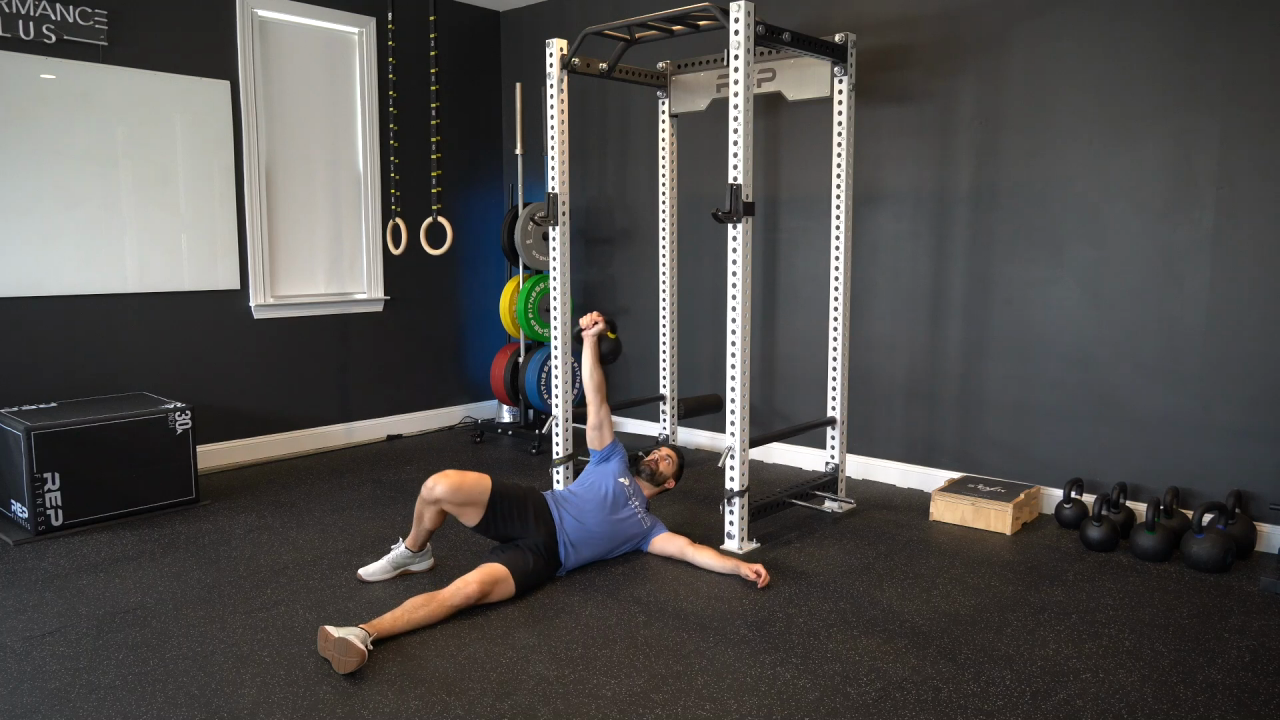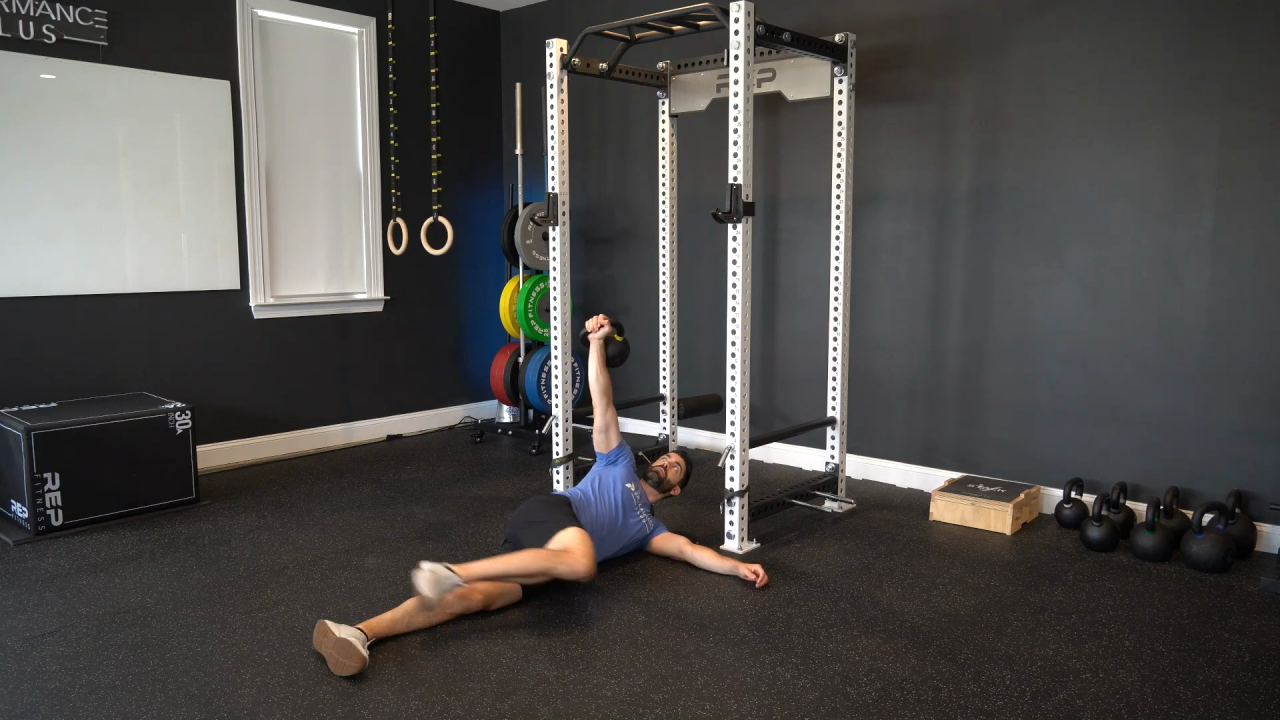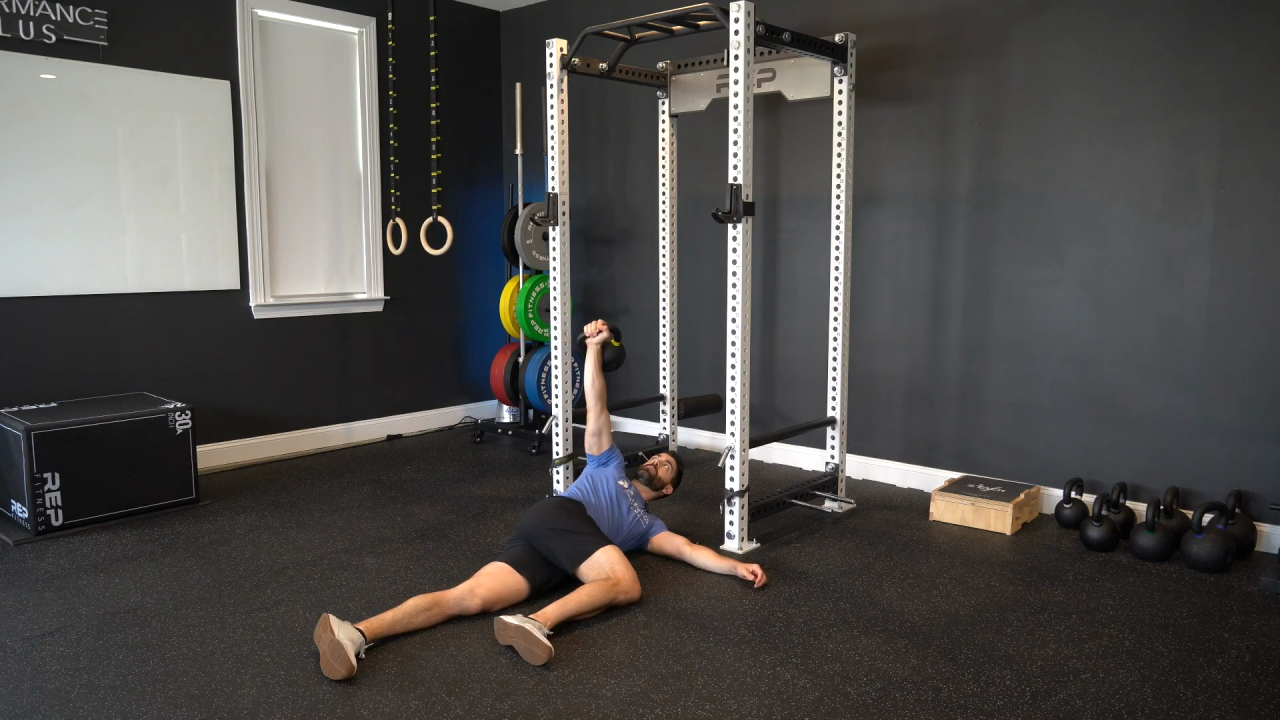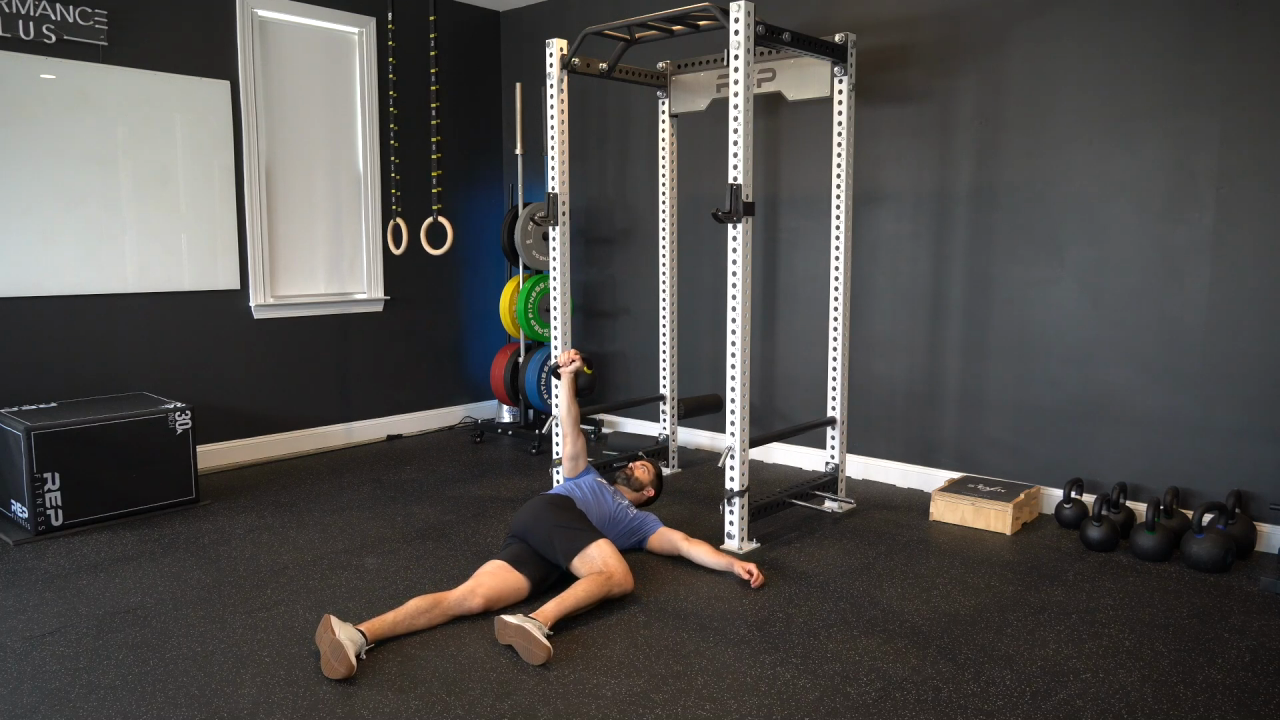
dt=1s
person 1, frame 1
left shoulder: (646, 526)
right shoulder: (614, 461)
left elbow: (689, 550)
right elbow: (596, 404)
left wrist: (743, 566)
right wrist: (591, 339)
left hip: (541, 555)
right hip: (531, 511)
left knee: (467, 591)
right knee: (442, 487)
left ankle: (364, 632)
right ankle: (414, 551)
person 1, frame 2
left shoulder: (649, 527)
right shoulder: (620, 462)
left elbow: (690, 550)
right elbow: (603, 405)
left wrist: (740, 566)
right wrist: (596, 343)
left hip: (551, 550)
right hip: (551, 513)
left knee: (474, 598)
right knee: (580, 562)
person 1, frame 3
left shoulder: (647, 524)
right shoulder: (609, 465)
left elbow: (688, 550)
right elbow: (596, 411)
left wrist: (738, 567)
right wrist: (593, 347)
left hip: (554, 560)
right hip: (556, 517)
left knee: (470, 598)
person 1, frame 4
left shoulder: (641, 522)
right shoulder: (586, 477)
left elbow: (685, 544)
right elbow: (571, 435)
left wrist: (734, 563)
right wrist: (568, 376)
left hip: (551, 556)
right hip: (549, 513)
